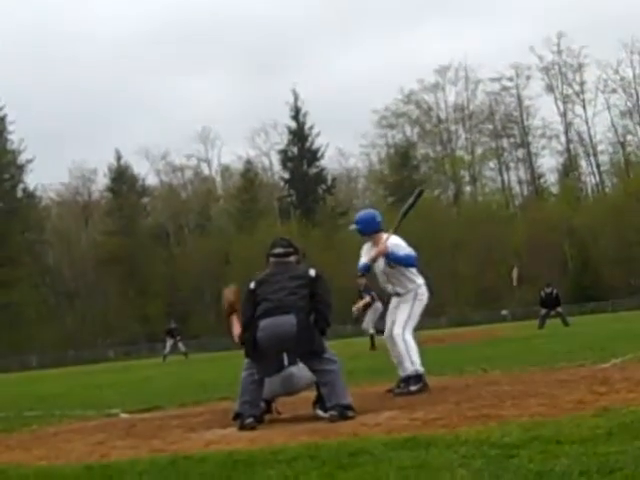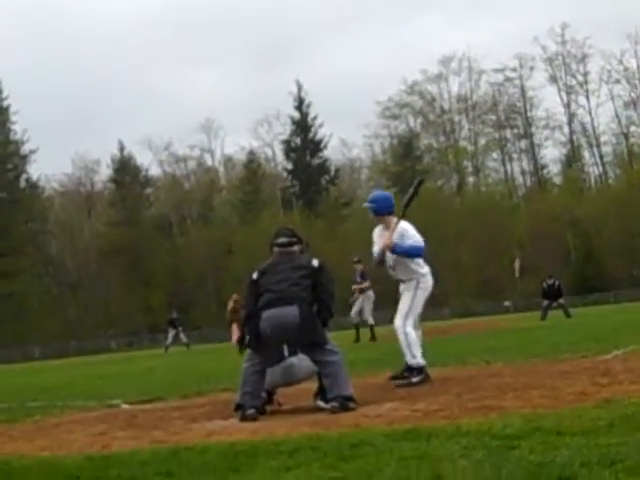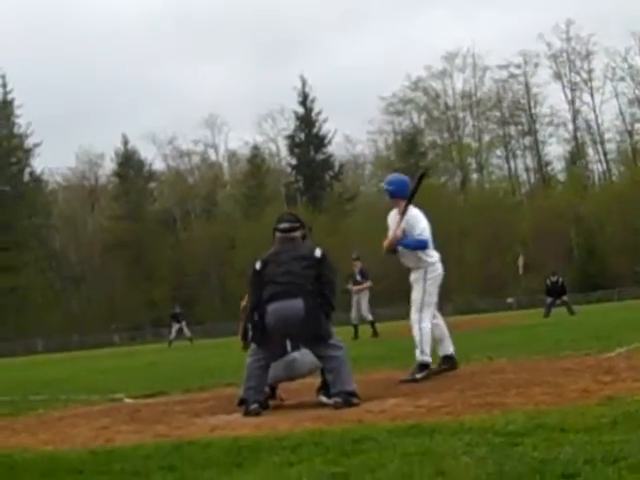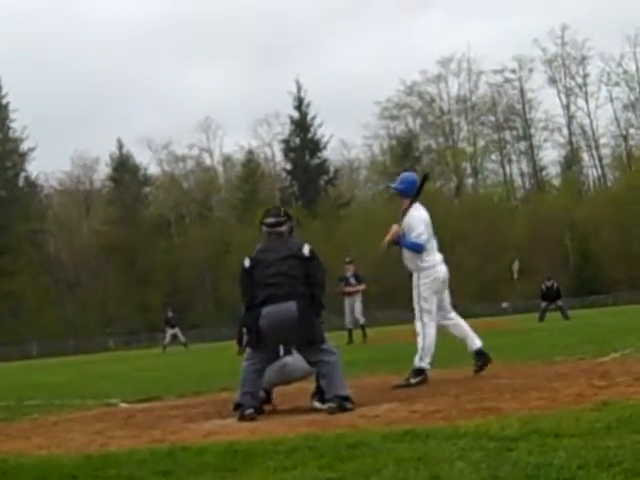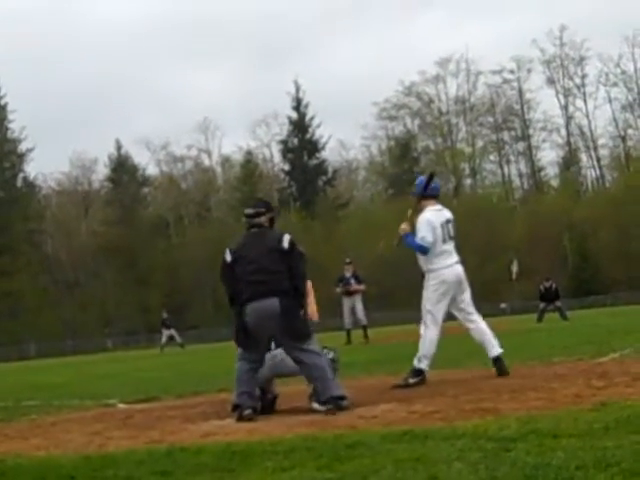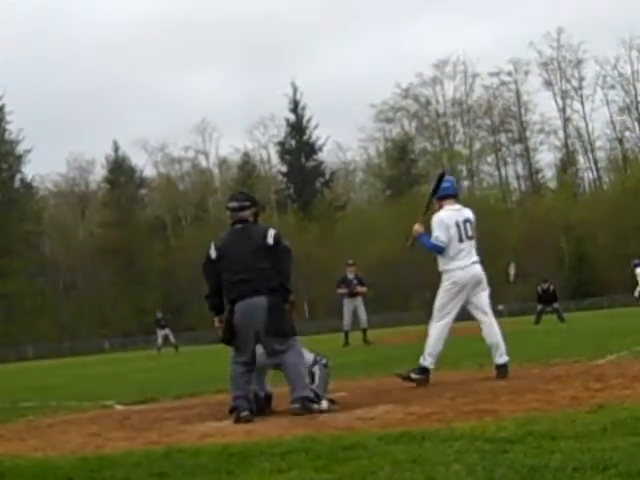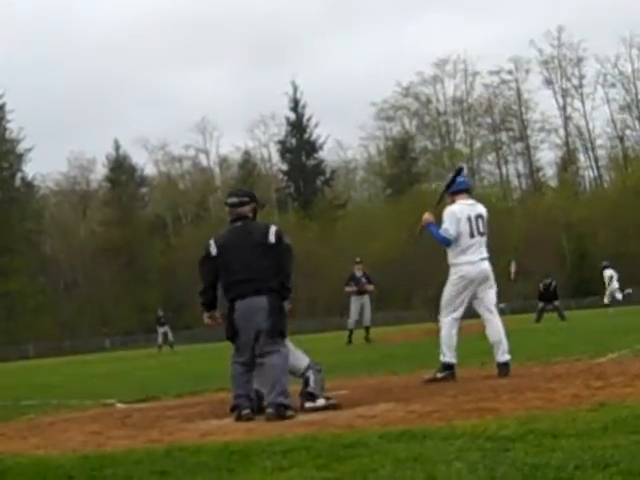
dt=0.2s
person 1, frame 1
left shoulder: (258, 281)
right shoulder: (309, 273)
left elbow: (246, 317)
right elbow: (322, 305)
left wrist: (248, 343)
right wrist: (319, 332)
left hip: (263, 328)
right hip: (296, 324)
left knee: (253, 370)
right knee: (326, 363)
left ankle: (247, 415)
right ankle: (338, 407)
person 1, frame 2
left shoulder: (261, 271)
right shoulder: (312, 264)
left elbow: (250, 306)
right elbow: (325, 295)
left wrist: (247, 335)
right wrist: (321, 323)
left hip: (266, 319)
right hip: (299, 315)
left knee: (254, 361)
right knee: (328, 354)
left ankle: (248, 406)
right ankle: (340, 399)
person 1, frame 3
left shoulder: (264, 259)
right shoulder: (314, 252)
left elbow: (254, 296)
right elbow: (327, 286)
left wrist: (255, 322)
right wrist: (324, 315)
left hip: (271, 311)
right hip: (303, 307)
left knee: (258, 356)
right knee: (332, 350)
left ankle: (252, 401)
right ankle: (343, 394)
person 1, frame 4
left shoulder: (252, 257)
right shoulder: (303, 249)
left elbow: (247, 293)
right elbow: (317, 284)
left wrist: (251, 320)
right wrist: (315, 313)
left hip: (264, 313)
right hip: (296, 309)
left knee: (254, 360)
right knee: (324, 354)
left ankle: (247, 406)
right ankle: (338, 398)
person 1, frame 5
left shoulder: (233, 251)
right shoulder: (284, 240)
left elbow: (230, 287)
right elbow: (299, 276)
left wrist: (241, 312)
right wrist: (300, 305)
left hip: (250, 309)
right hip: (281, 305)
left knee: (248, 358)
right knee: (307, 353)
left ankle: (245, 406)
right ankle: (332, 398)
person 1, frame 6
left shoulder: (218, 246)
right shoulder: (269, 235)
left elbow: (213, 282)
right elbow: (284, 270)
left wrist: (218, 312)
right wrist: (284, 298)
left hip: (240, 309)
right hip: (268, 303)
left knee: (241, 359)
right knee: (287, 351)
left ankle: (242, 408)
right ankle: (302, 398)
person 1, frame 7
left shoulder: (217, 242)
right shoulder: (271, 232)
left elbow: (209, 278)
right elbow: (284, 268)
left wrist: (209, 307)
right wrist: (283, 297)
left hip: (239, 305)
right hip: (268, 301)
left knee: (242, 357)
right knee: (273, 352)
left ankle: (242, 406)
right ankle: (276, 404)
person 2, frame 1
left shoulder: (393, 242)
right shoulder: (367, 248)
left elbow: (412, 260)
right elbow: (361, 270)
left wrist: (387, 254)
right wrist: (371, 260)
left hip: (414, 293)
right hip: (398, 296)
left knee: (401, 333)
right knee: (391, 336)
left ankle: (418, 379)
right ankle: (406, 376)
person 2, frame 2
left shoulder: (404, 228)
right shoulder: (378, 232)
left elbow: (419, 250)
right elbow: (378, 258)
left wrist: (393, 248)
right wrist: (379, 255)
left hip: (419, 280)
right hip: (407, 282)
left knee: (402, 323)
right knee: (409, 323)
left ankle: (418, 370)
right ankle: (412, 365)
person 2, frame 3
left shoulder: (413, 216)
right shoulder: (392, 215)
left elbow: (422, 243)
right elbow: (395, 244)
left wrist: (397, 241)
right wrist: (388, 244)
left hip: (427, 269)
right hip: (421, 269)
left knee: (419, 316)
right knee: (431, 313)
left ankle: (423, 365)
right ankle: (447, 357)
person 2, frame 4
left shoulder: (414, 216)
right shoulder: (416, 212)
left elbow: (417, 247)
right elbow: (415, 240)
left wrist: (398, 238)
right wrist: (394, 238)
left hip: (427, 273)
right hip: (437, 269)
left knee: (425, 321)
right knee: (446, 315)
left ankle: (420, 371)
right ankle: (479, 351)
person 2, frame 5
left shoulder: (426, 217)
right shoulder: (446, 213)
left elbow: (423, 248)
left wrist: (407, 235)
right wrist: (411, 233)
left hip: (439, 275)
right hip: (456, 270)
left knee: (430, 323)
right knee: (471, 316)
left ankle: (419, 371)
right ankle: (498, 359)
person 2, frame 6
left shoulder: (441, 217)
right shoulder: (468, 213)
left elbow: (438, 248)
left wrist: (420, 235)
left hip: (455, 275)
right hip: (475, 270)
left knee: (439, 322)
right knee: (486, 317)
left ankle: (423, 369)
right ankle: (501, 364)
person 2, frame 7
left shoulder: (452, 210)
right shoulder: (481, 209)
left elbow: (446, 240)
left wrist: (429, 224)
left hip: (462, 270)
right hip: (483, 266)
left knee: (448, 317)
right knee: (490, 315)
left ankle: (448, 366)
right ankle: (503, 362)
